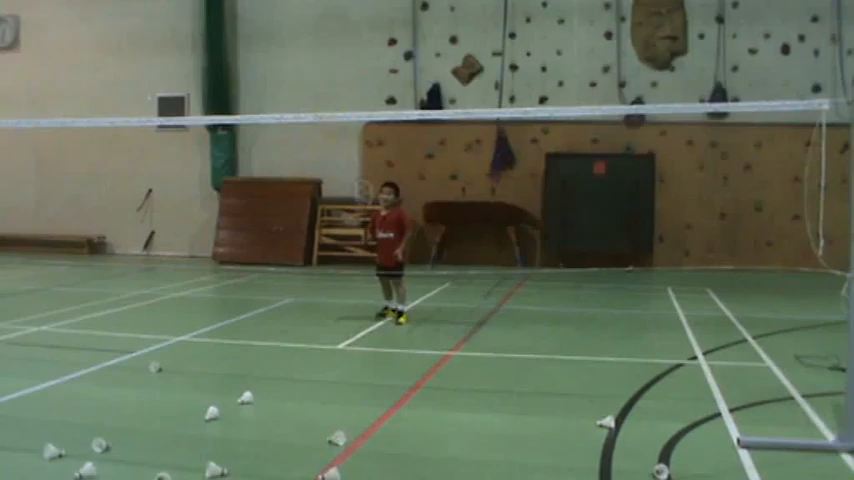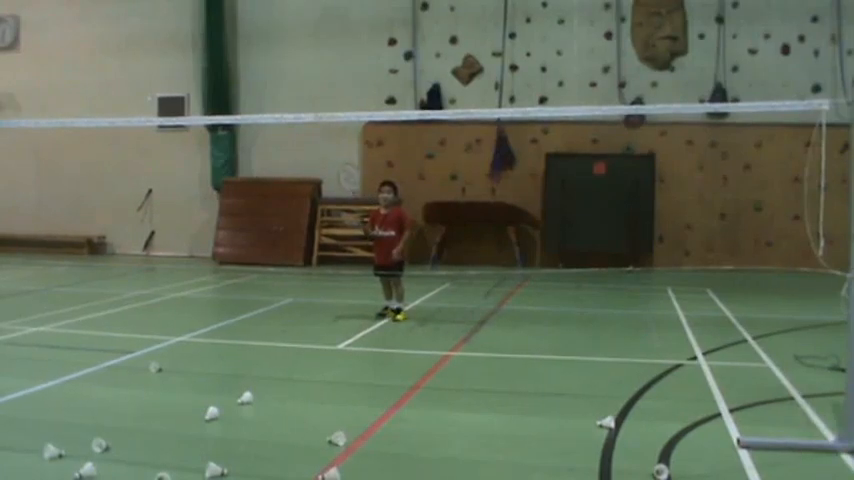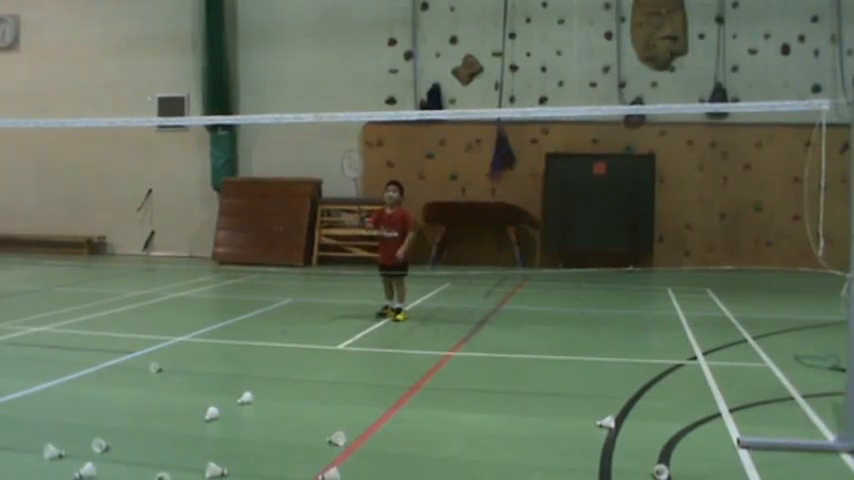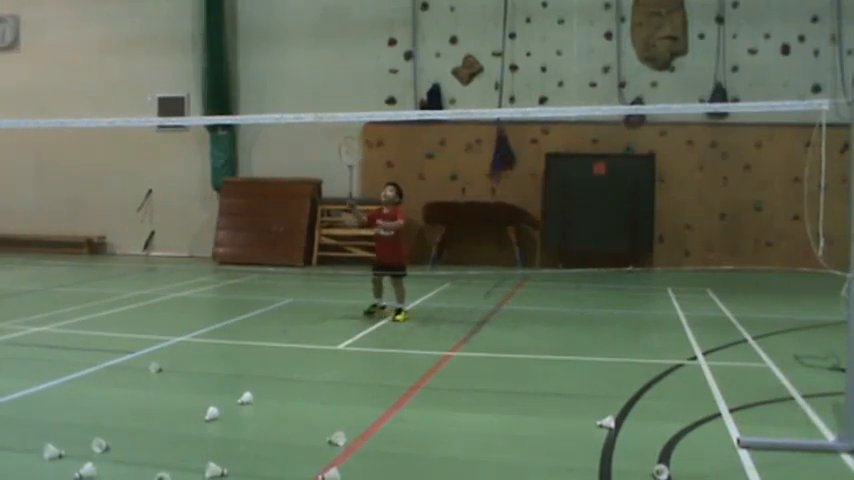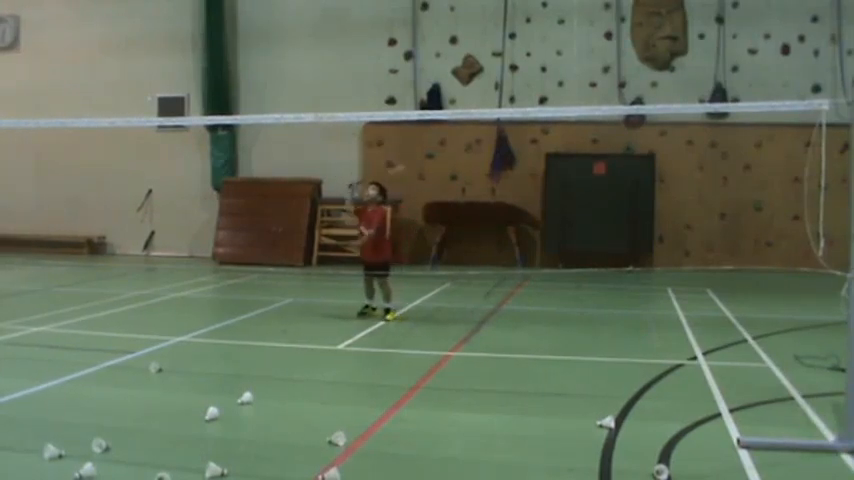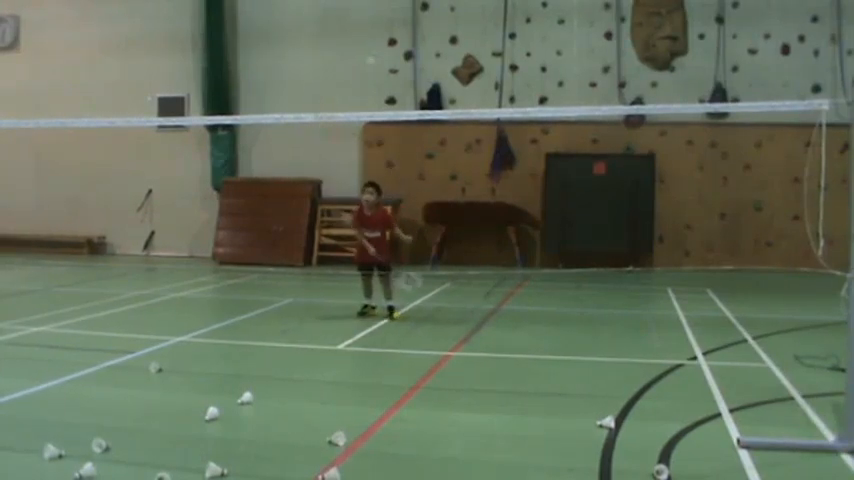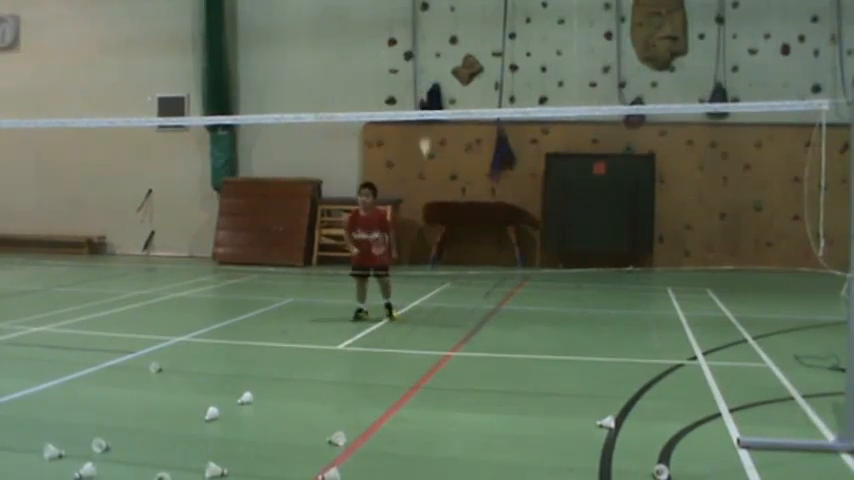
dt=0.5s
person 1, frame 1
left shoulder: (400, 214)
right shoulder: (376, 215)
left elbow: (408, 232)
right elbow: (373, 234)
left wrist: (401, 249)
right wrist: (368, 238)
left hip: (395, 256)
right hip: (381, 256)
left knee: (397, 282)
right knee: (383, 281)
left ankle: (401, 310)
right ankle: (390, 307)
person 1, frame 2
left shoulder: (399, 213)
right shoulder: (375, 214)
left elbow: (406, 231)
right elbow: (370, 233)
left wrist: (399, 248)
right wrist: (367, 231)
left hip: (394, 255)
right hip: (380, 255)
left knee: (396, 281)
right knee: (384, 281)
left ankle: (399, 309)
right ankle: (389, 306)
person 1, frame 3
left shoulder: (404, 213)
right shoulder: (380, 213)
left elbow: (411, 232)
right elbow: (371, 226)
left wrist: (403, 248)
left hip: (399, 256)
right hip: (384, 255)
left knee: (399, 281)
right knee: (386, 281)
left ankle: (400, 309)
right ankle: (390, 306)
person 1, frame 4
left shoulder: (398, 212)
right shoulder: (377, 212)
left elbow: (400, 224)
right elbow: (363, 221)
left wrist: (386, 224)
right wrist: (354, 210)
left hip: (396, 255)
right hip: (381, 255)
left knee: (397, 281)
right knee: (376, 279)
left ankle: (401, 309)
right ankle: (378, 304)
person 1, frame 5
left shoulder: (380, 212)
right shoulder: (364, 210)
left elbow: (373, 230)
left wrist: (361, 241)
left hip: (380, 255)
right hip: (367, 254)
left knee: (382, 281)
right knee: (367, 279)
left ankle: (388, 308)
right ankle: (369, 305)
person 1, frame 6
left shoulder: (383, 213)
right shoulder: (359, 212)
left elbow: (393, 227)
right elbow: (357, 232)
left wrist: (403, 237)
right wrist: (368, 246)
left hip: (382, 253)
right hip: (364, 253)
left knee: (385, 279)
right knee: (366, 279)
left ankle: (390, 307)
right ankle: (369, 305)
person 1, frame 7
left shoulder: (380, 215)
right shoulder: (354, 215)
left elbow: (389, 232)
right elbow: (347, 234)
left wrist: (393, 249)
right wrist: (352, 247)
left hip: (378, 255)
right hip: (360, 256)
left knee: (384, 280)
right knee: (360, 282)
left ankle: (388, 304)
right ankle: (362, 309)
